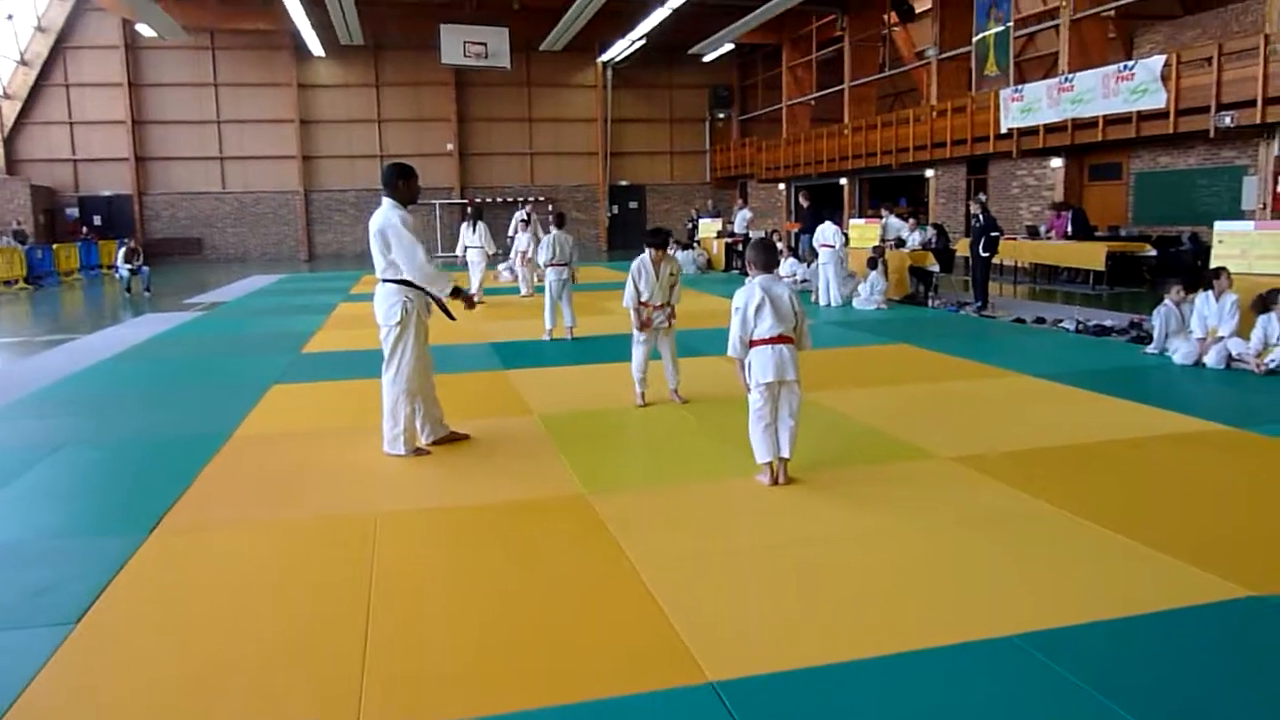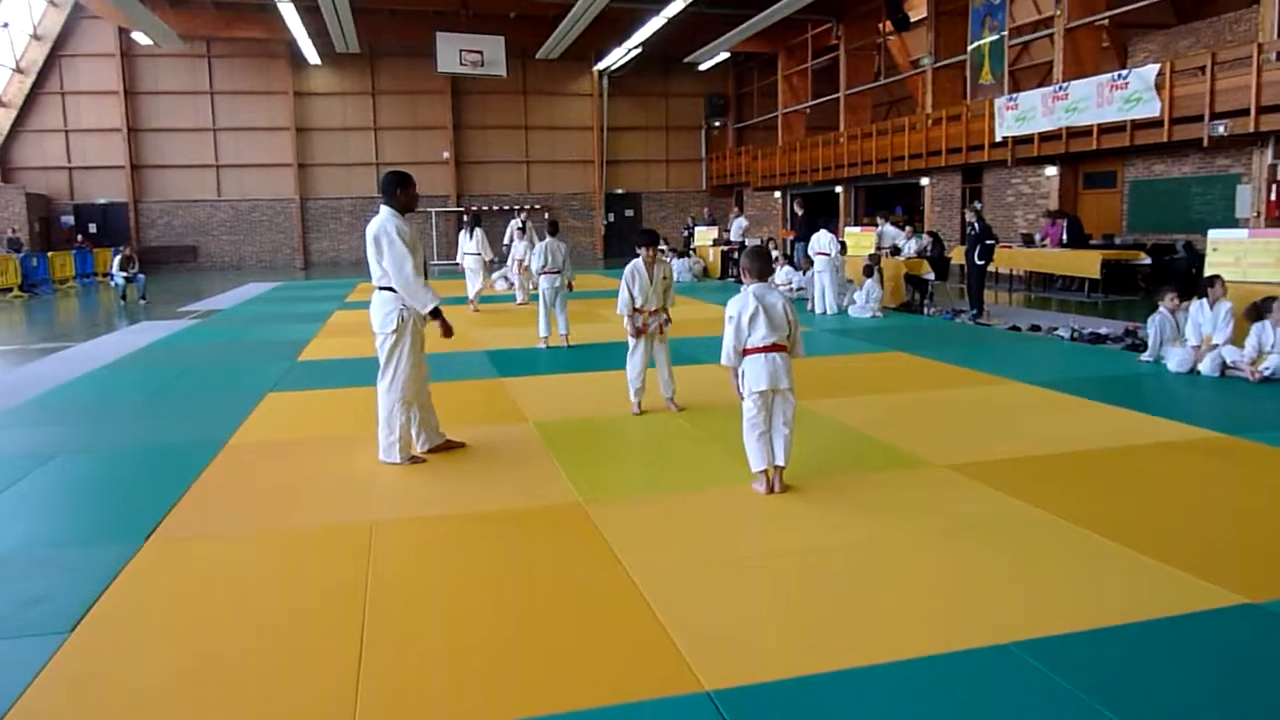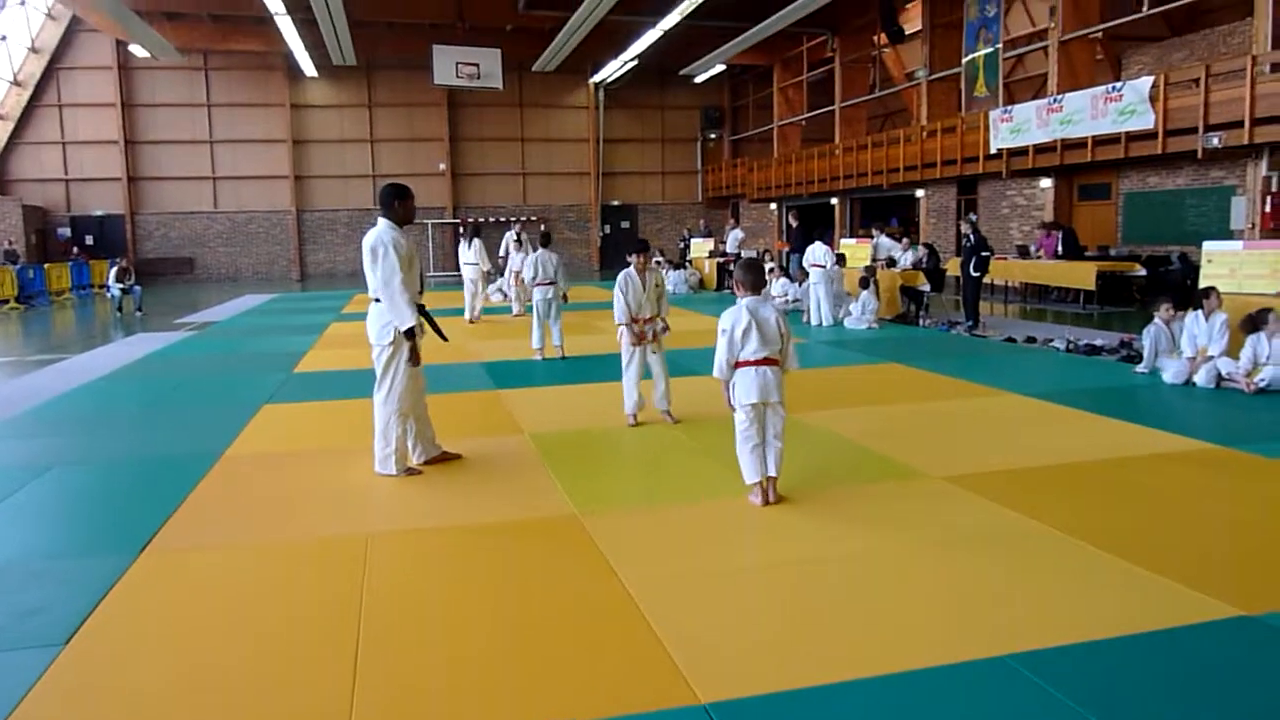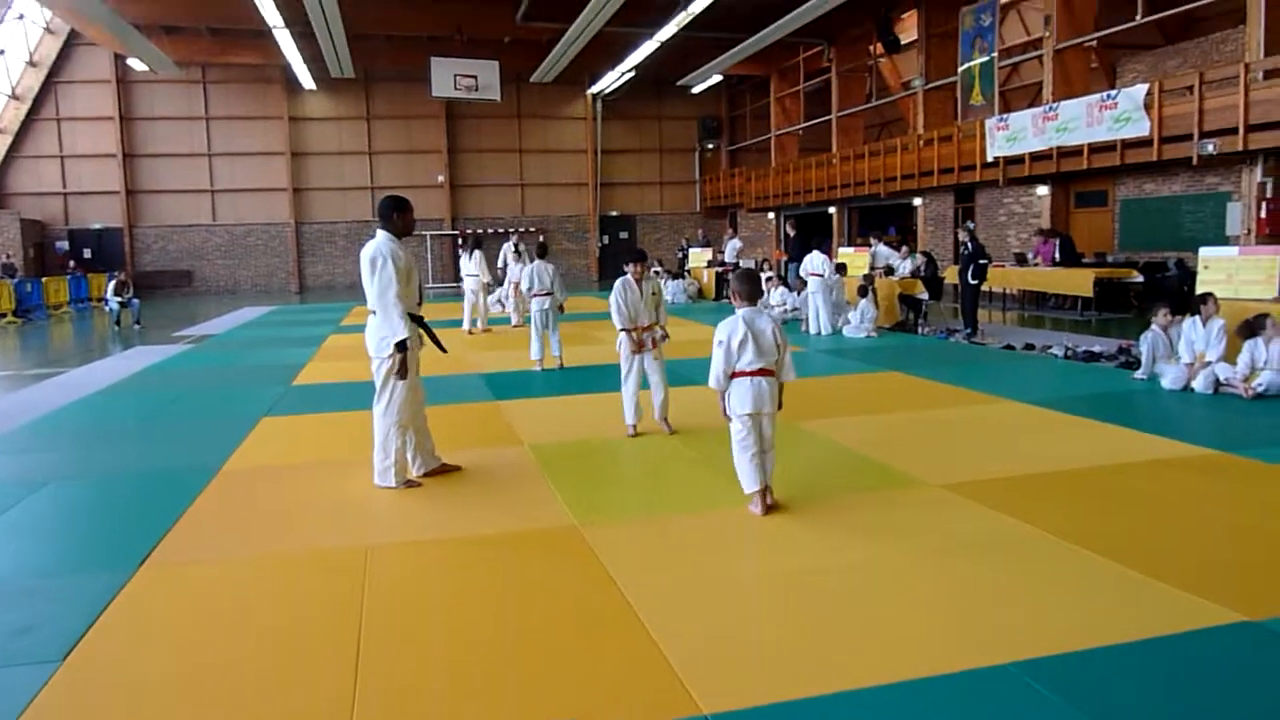
dt=0.1s
person 1, frame 1
left shoulder: (390, 215)
right shoulder: (394, 219)
right elbow: (418, 266)
left wrist: (441, 292)
right wrist: (456, 291)
left hip: (405, 299)
right hip: (401, 301)
left knee: (419, 369)
right knee: (401, 372)
left ankle: (434, 430)
right ankle: (398, 442)
person 1, frame 2
left shoulder: (388, 223)
right shoulder: (389, 227)
right elbow: (407, 277)
left wrist: (428, 310)
right wrist: (436, 313)
left hip: (400, 307)
right hip: (396, 310)
left knee: (415, 377)
right knee: (397, 380)
left ankle: (429, 439)
right ankle: (394, 450)
person 1, frame 3
left shoulder: (386, 235)
right shoulder: (387, 239)
right elbow: (394, 291)
left wrist: (410, 329)
right wrist: (410, 335)
left hip: (396, 320)
right hip: (393, 323)
left knee: (412, 390)
right knee: (393, 393)
left ankle: (426, 450)
right ankle: (390, 462)
person 1, frame 4
left shoulder: (385, 247)
right shoulder: (385, 250)
right elbow: (389, 303)
left wrist: (406, 342)
right wrist: (402, 349)
left hip: (396, 332)
right hip: (390, 335)
left knee: (411, 402)
right knee: (393, 405)
left ankle: (425, 463)
right ankle: (389, 474)
person 2, frame 1
left shoulder: (744, 294)
right shoulder: (788, 291)
left elbow: (739, 335)
right elbow: (800, 331)
left wrist: (740, 369)
left hip: (760, 357)
right hip: (787, 356)
left knee: (761, 416)
right knee: (788, 414)
left ankle: (767, 470)
right ankle: (782, 468)
person 2, frame 2
left shoulder: (738, 303)
right shoulder: (782, 300)
left elbow: (732, 344)
right elbow: (793, 338)
left wrist: (734, 377)
left hip: (754, 365)
right hip: (781, 364)
left knee: (755, 424)
right knee: (782, 422)
left ankle: (763, 478)
right ankle: (778, 476)
person 2, frame 3
left shoulder: (731, 315)
right shoulder: (775, 313)
left elbow: (725, 356)
right elbow: (787, 353)
left wrist: (725, 388)
left hip: (745, 379)
right hip: (772, 377)
left knee: (748, 437)
right knee: (774, 436)
left ankle: (758, 490)
right ankle: (772, 487)
person 2, frame 4
left shoulder: (728, 326)
right shoulder: (771, 323)
left elbow: (721, 366)
right elbow: (784, 363)
left wrist: (721, 399)
right wrist: (779, 393)
left hip: (741, 389)
right hip: (768, 386)
left knee: (745, 447)
right knee: (766, 444)
left ankle: (757, 500)
right ankle: (768, 493)
person 3, frame 1
left shoulder: (672, 264)
right shoulder: (638, 264)
left elbow: (675, 287)
right elbow: (631, 292)
left wrist: (671, 309)
right wrist: (636, 317)
left hip: (663, 313)
right hip: (643, 313)
left knee: (669, 353)
right knee: (641, 355)
left ankle: (673, 389)
right ankle: (640, 391)
person 3, frame 2
left shoulder: (664, 267)
right shoulder: (631, 269)
right elbow: (625, 298)
left wrist: (667, 313)
right wrist: (630, 324)
left hip: (657, 319)
right hip: (638, 320)
left knee: (663, 360)
right knee: (637, 363)
left ankle: (669, 397)
right ankle: (636, 400)
person 3, frame 3
left shoulder: (656, 275)
right shoulder: (624, 277)
right elbow: (620, 307)
left wrist: (663, 321)
right wrist: (630, 332)
left hip: (652, 328)
right hip: (631, 330)
left knee: (660, 371)
right knee: (632, 373)
left ankle: (664, 408)
right ankle: (631, 412)
person 3, frame 4
left shoulder: (653, 284)
right shoulder: (621, 285)
right elbow: (618, 313)
left wrist: (663, 329)
right wrist: (630, 339)
left hip: (651, 336)
right hip: (631, 338)
left knee: (658, 379)
right knee: (631, 383)
left ankle: (662, 417)
right ankle: (631, 422)
